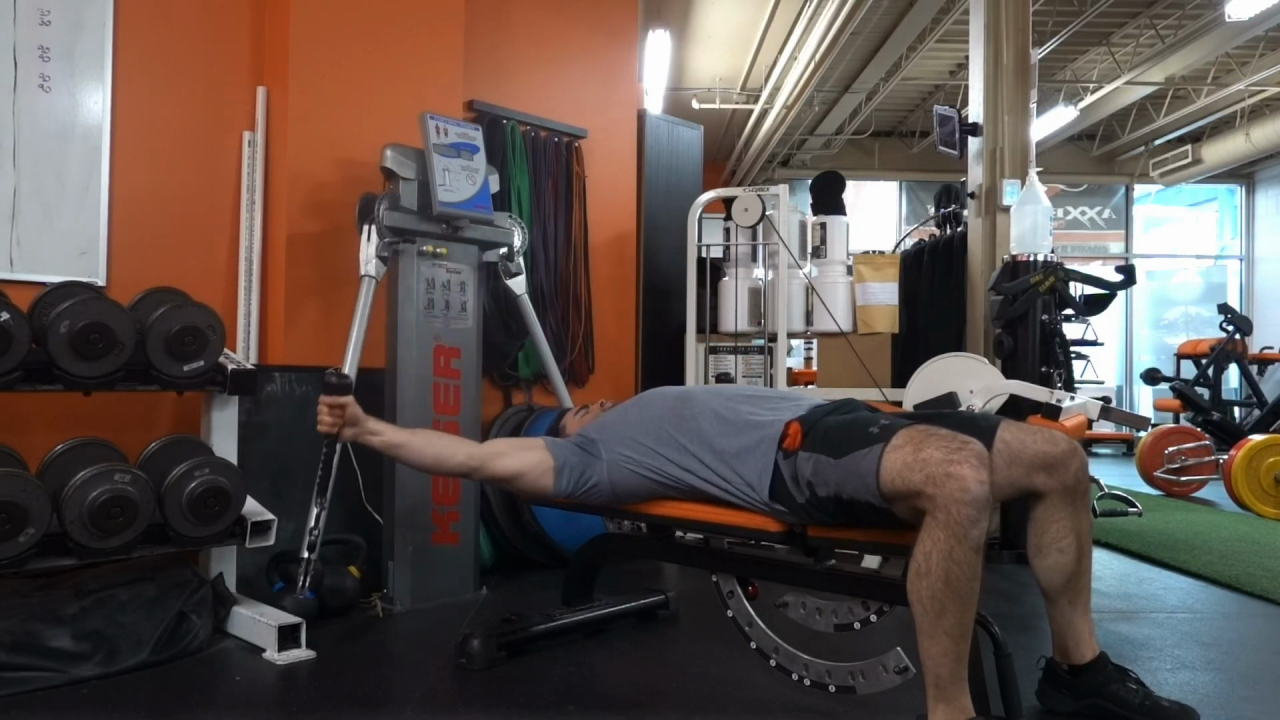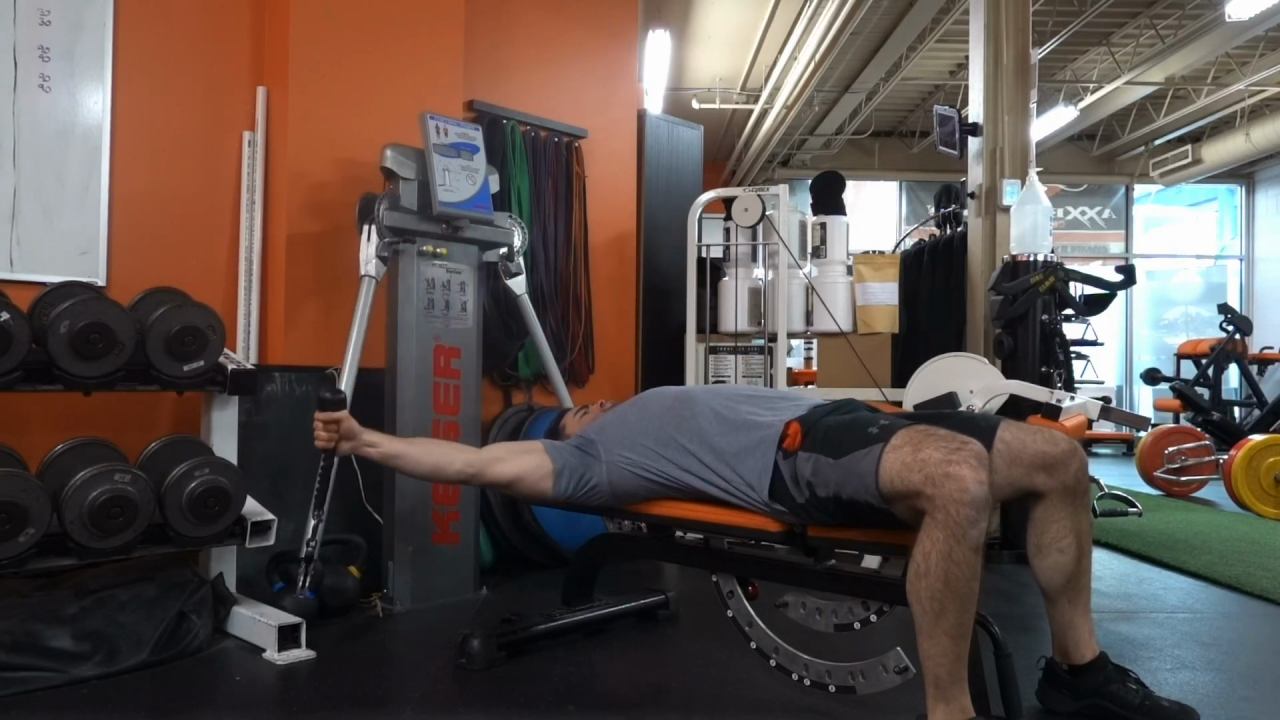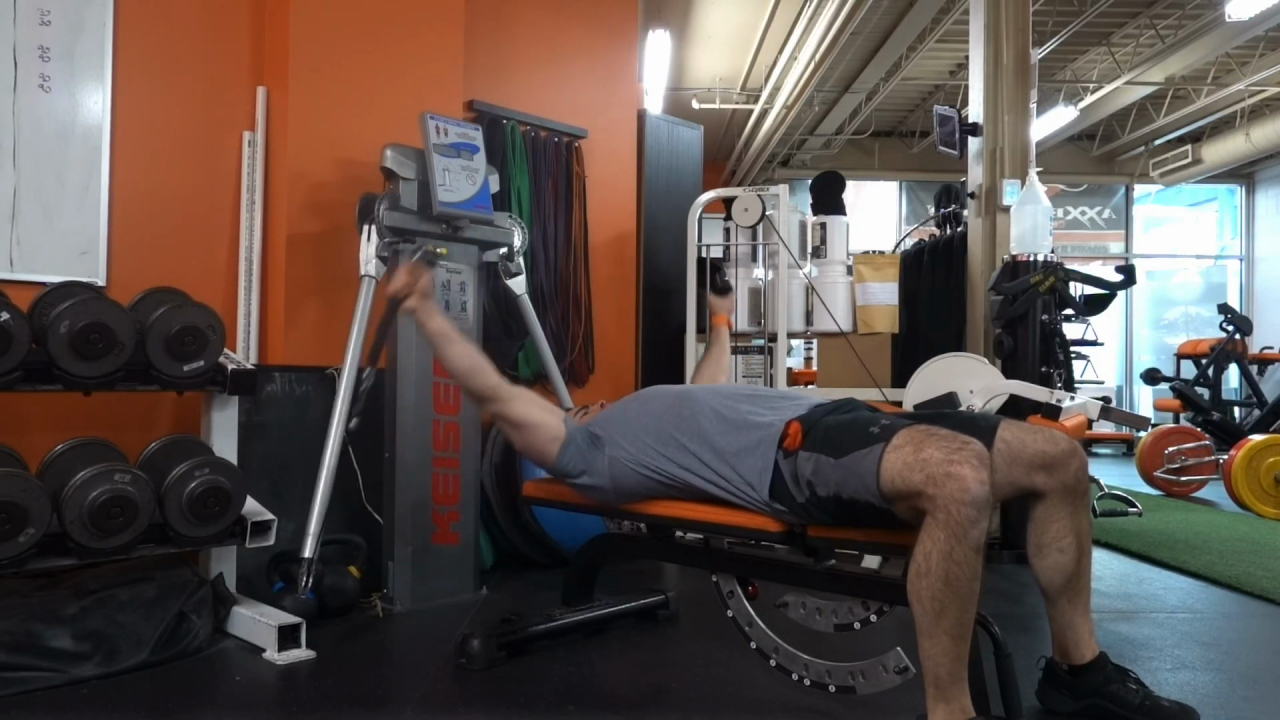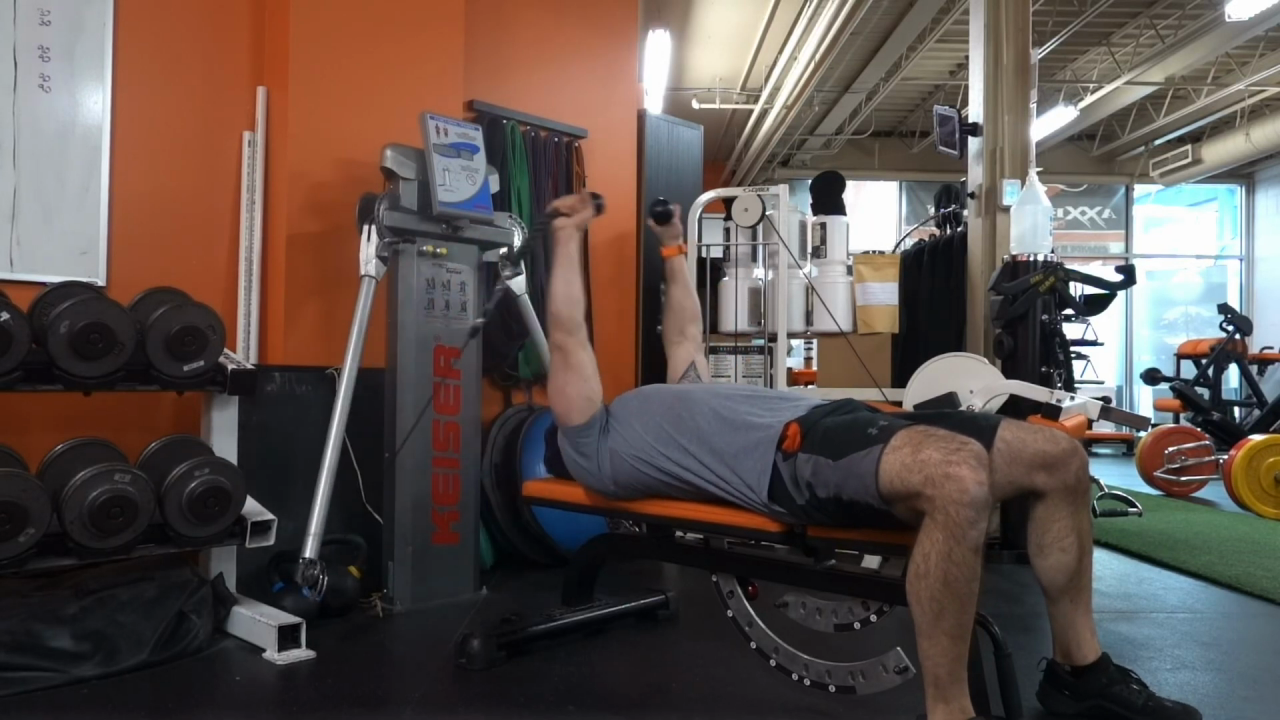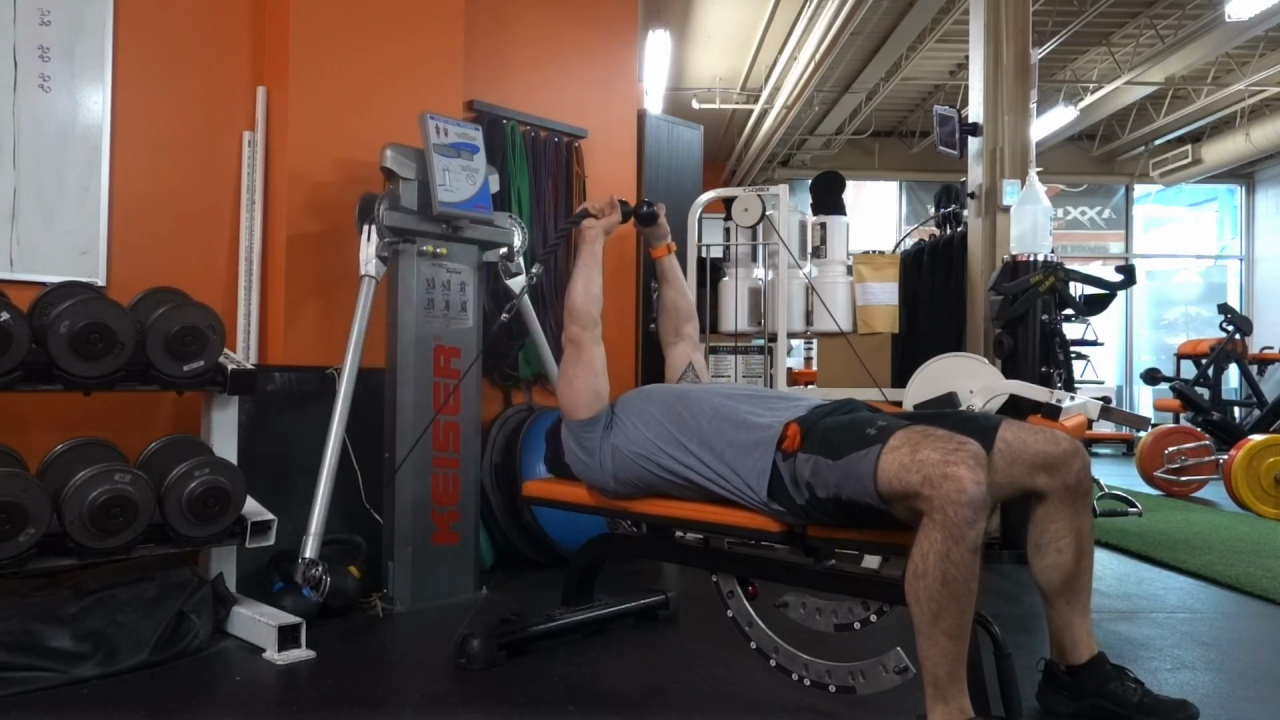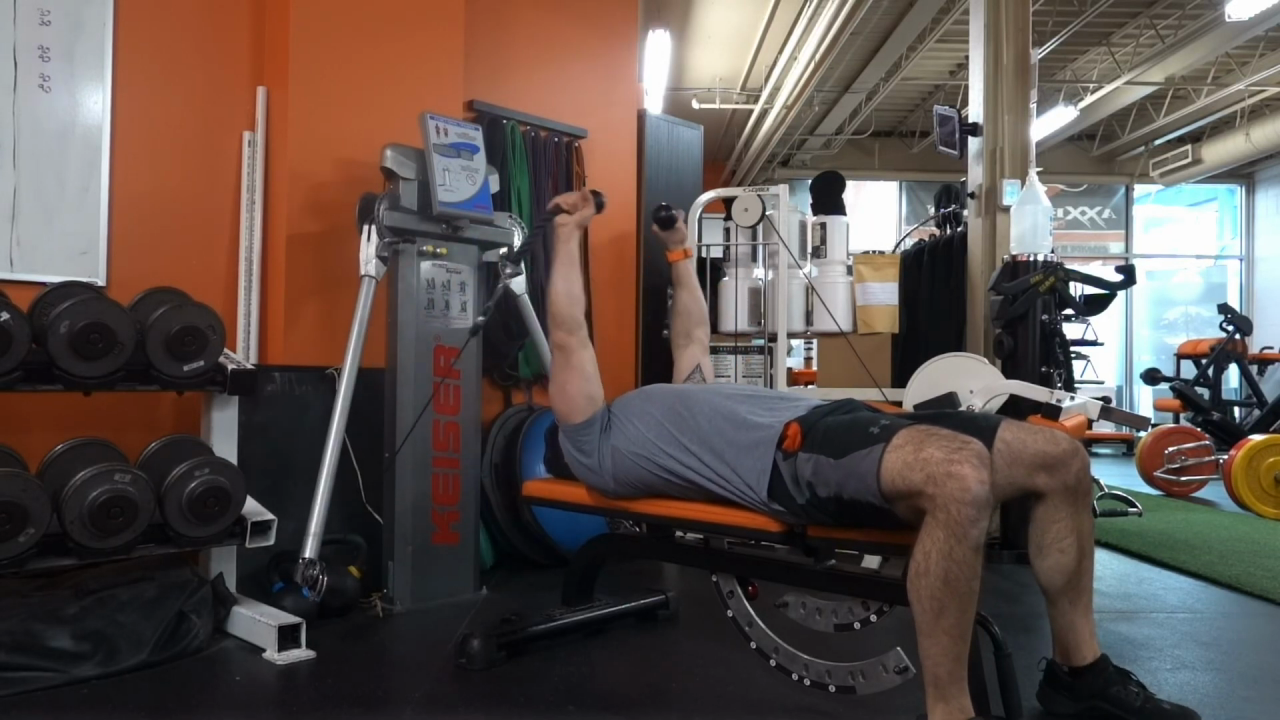
dt=0.3s
person 1, frame 1
left shoulder: (640, 414)
right shoulder: (588, 457)
right elbow: (484, 457)
left wrist: (729, 396)
right wrist: (367, 428)
left hip: (831, 417)
right hip: (792, 455)
left knee: (1057, 459)
right knee: (961, 477)
person 1, frame 2
left shoulder: (635, 417)
right shoulder: (587, 458)
right elbow: (482, 461)
left wrist: (728, 396)
right wrist: (366, 438)
left hip: (830, 415)
right hip: (791, 453)
left knee: (1058, 458)
right knee: (961, 479)
person 1, frame 3
left shoulder: (642, 415)
right shoulder: (592, 457)
right elbow: (506, 402)
left wrist: (719, 325)
right wrist: (424, 308)
left hip: (836, 417)
right hip: (794, 456)
left knee: (1057, 459)
right knee: (962, 478)
person 1, frame 4
left shoulder: (670, 401)
right shoulder: (597, 450)
left elbow: (685, 335)
right elbow: (568, 342)
left wrist: (671, 253)
right wrist: (568, 236)
left hip: (831, 419)
right hip: (786, 456)
left knee: (1059, 459)
right knee: (960, 480)
person 1, frame 5
left shoulder: (667, 401)
right shoulder: (598, 449)
left elbow: (683, 331)
right elbow: (580, 337)
left wrist: (661, 248)
right wrist: (593, 237)
left hip: (835, 418)
right hip: (789, 454)
left knee: (1060, 459)
right knee: (958, 479)
person 1, frame 6
left shoulder: (667, 403)
right shoulder: (600, 451)
left elbow: (689, 340)
right elbow: (568, 342)
left wrist: (680, 258)
right wrist: (570, 233)
right hip: (787, 455)
left knee: (1061, 460)
right knee: (960, 479)
